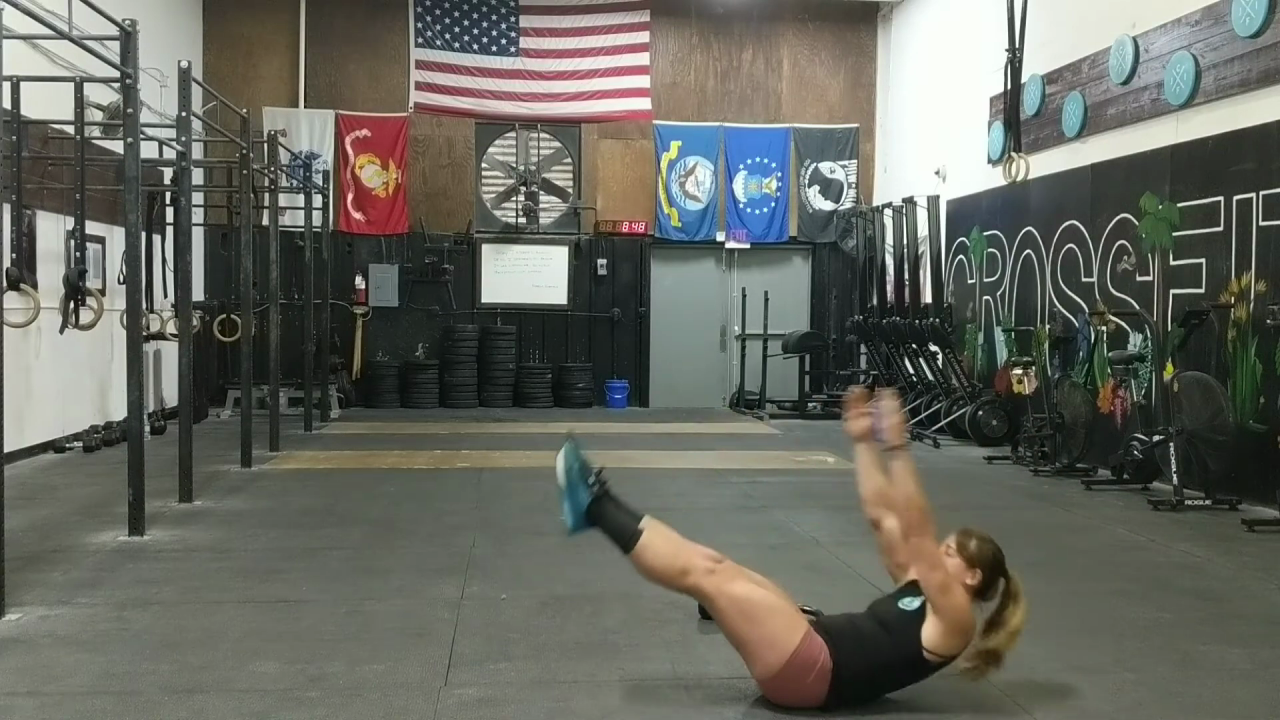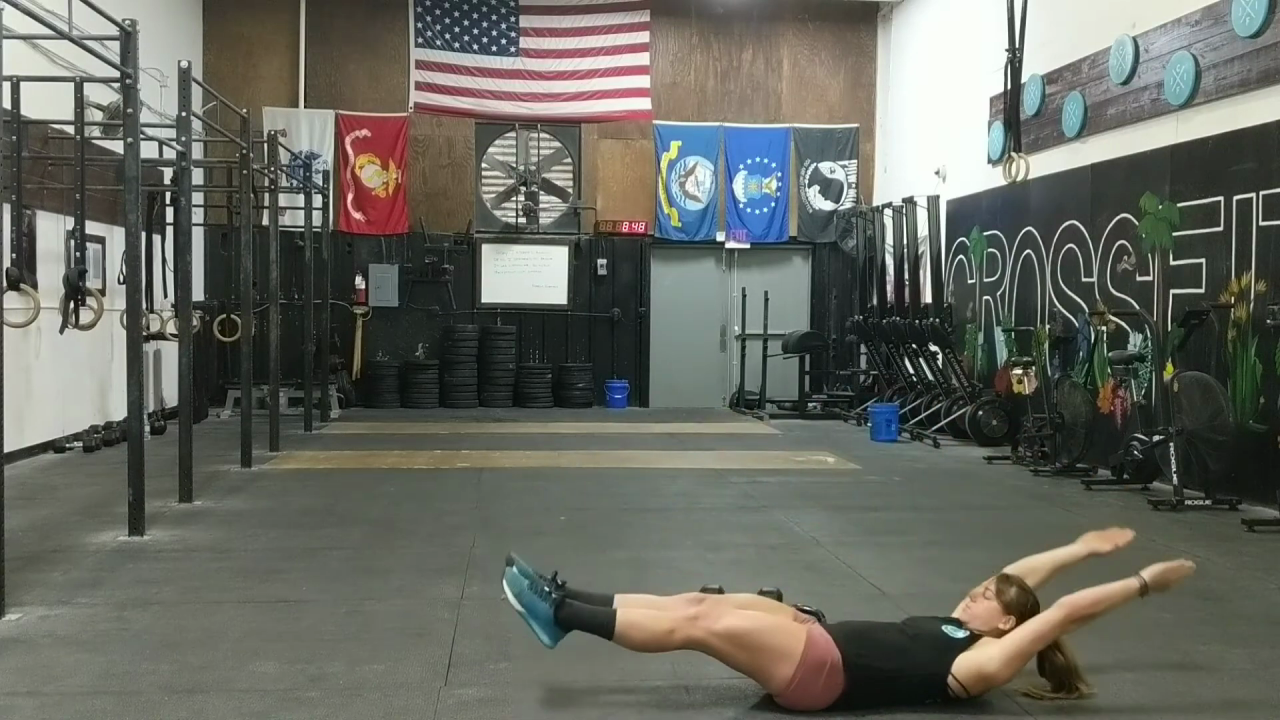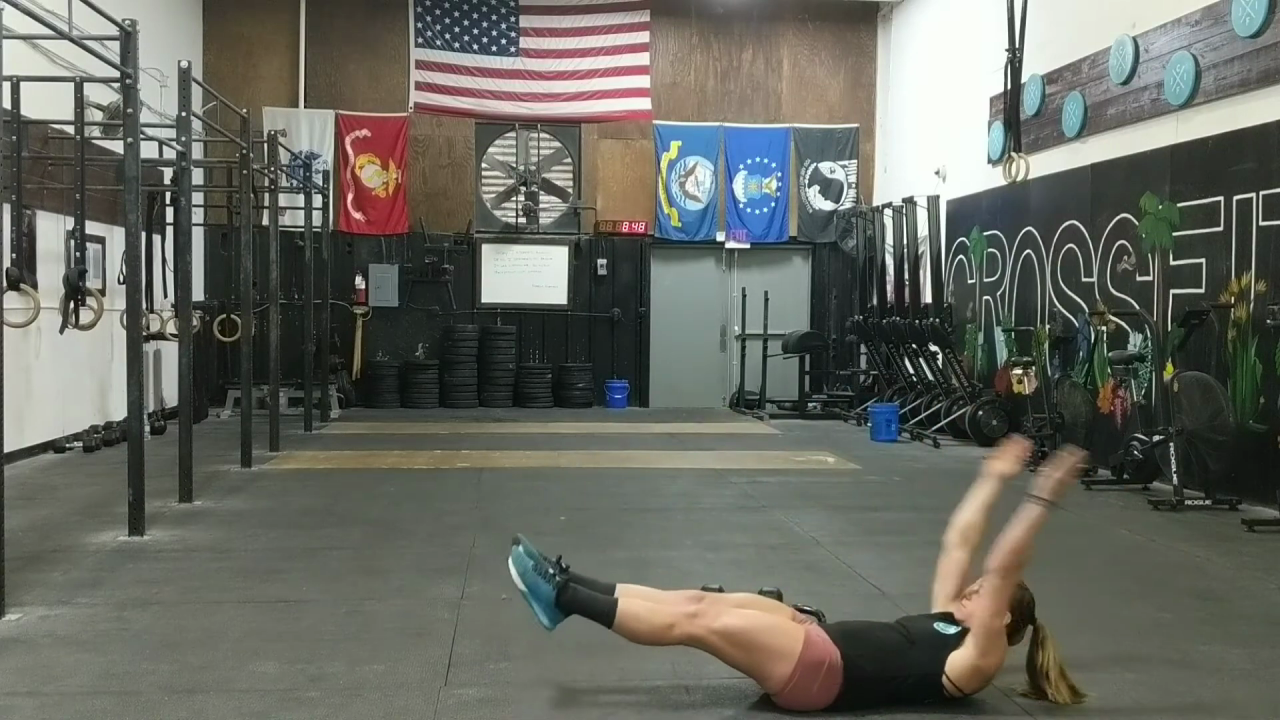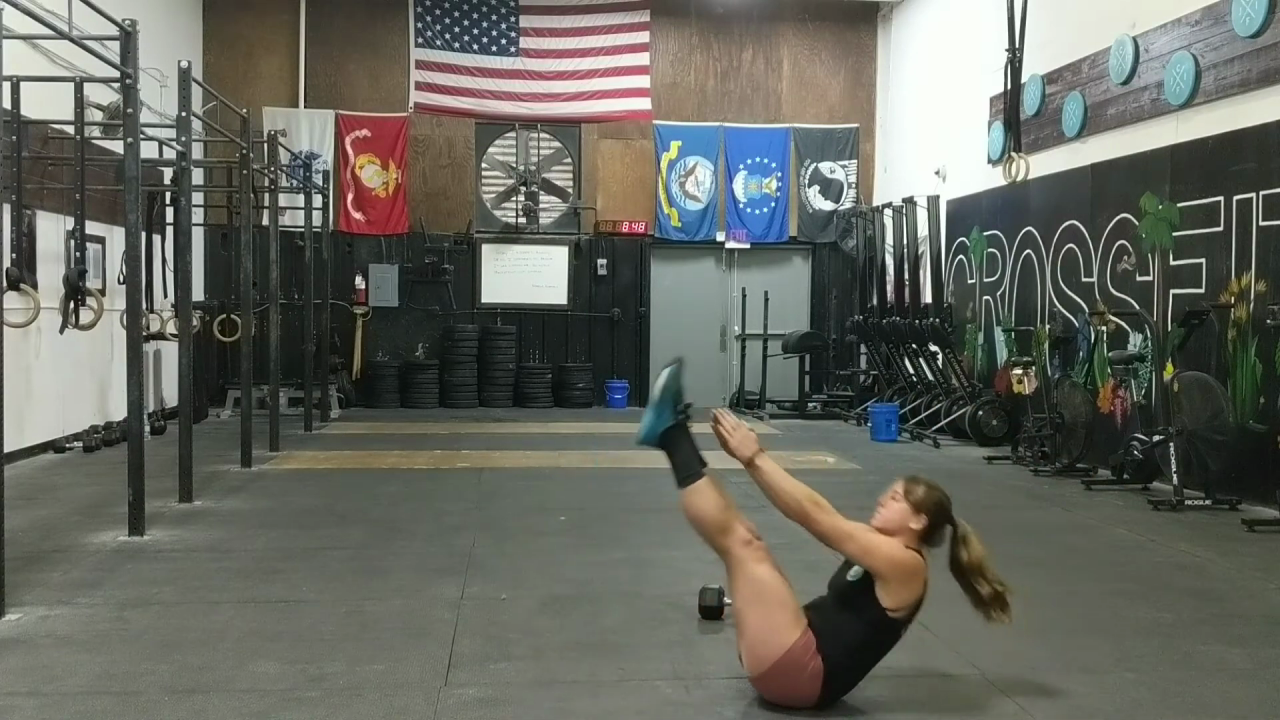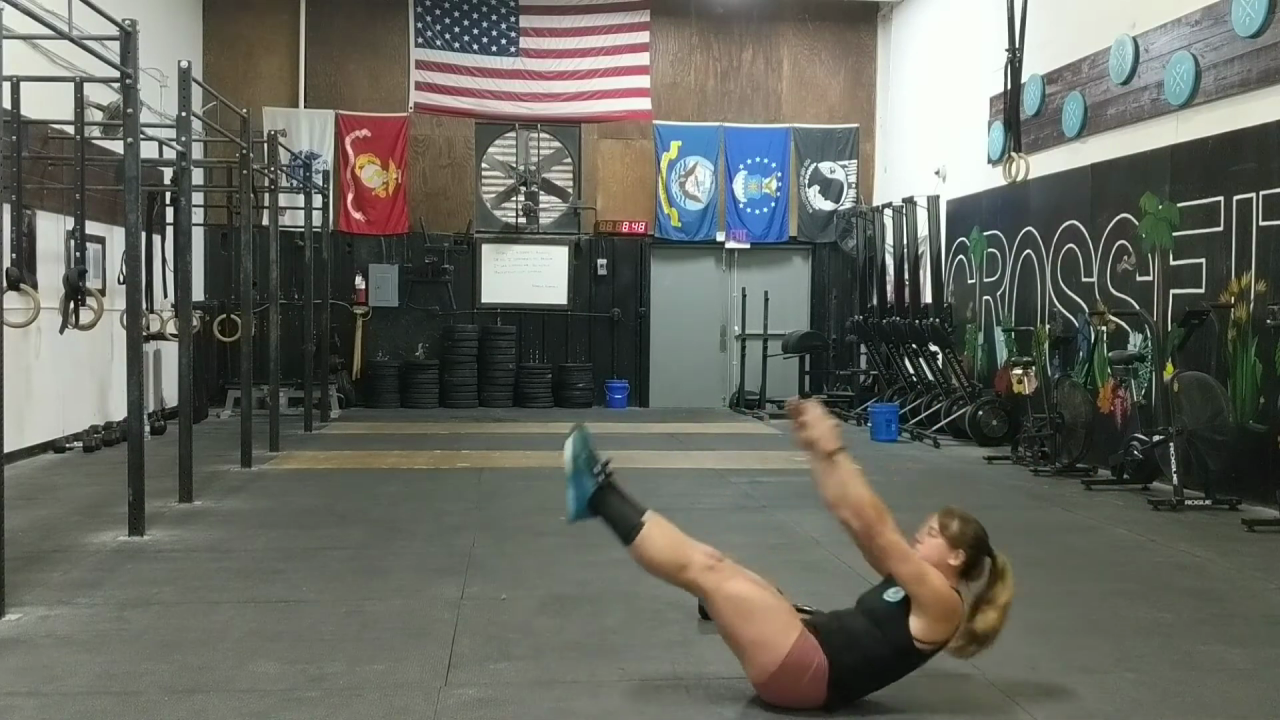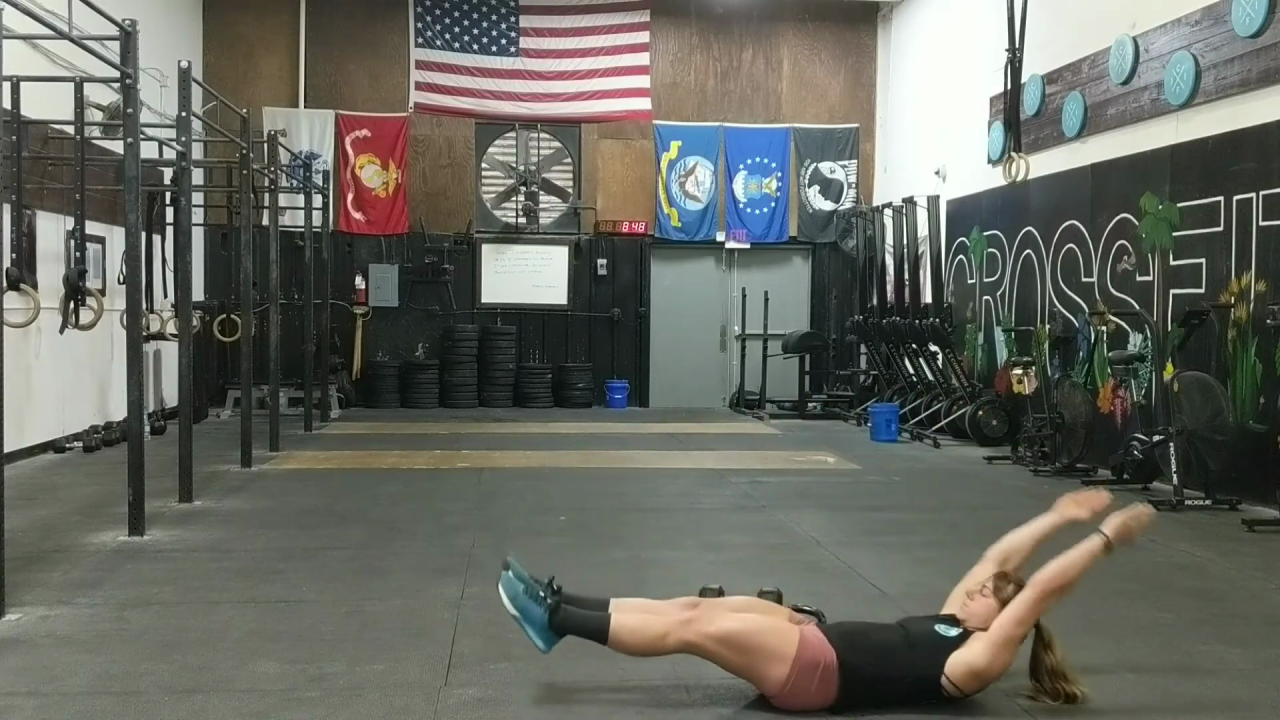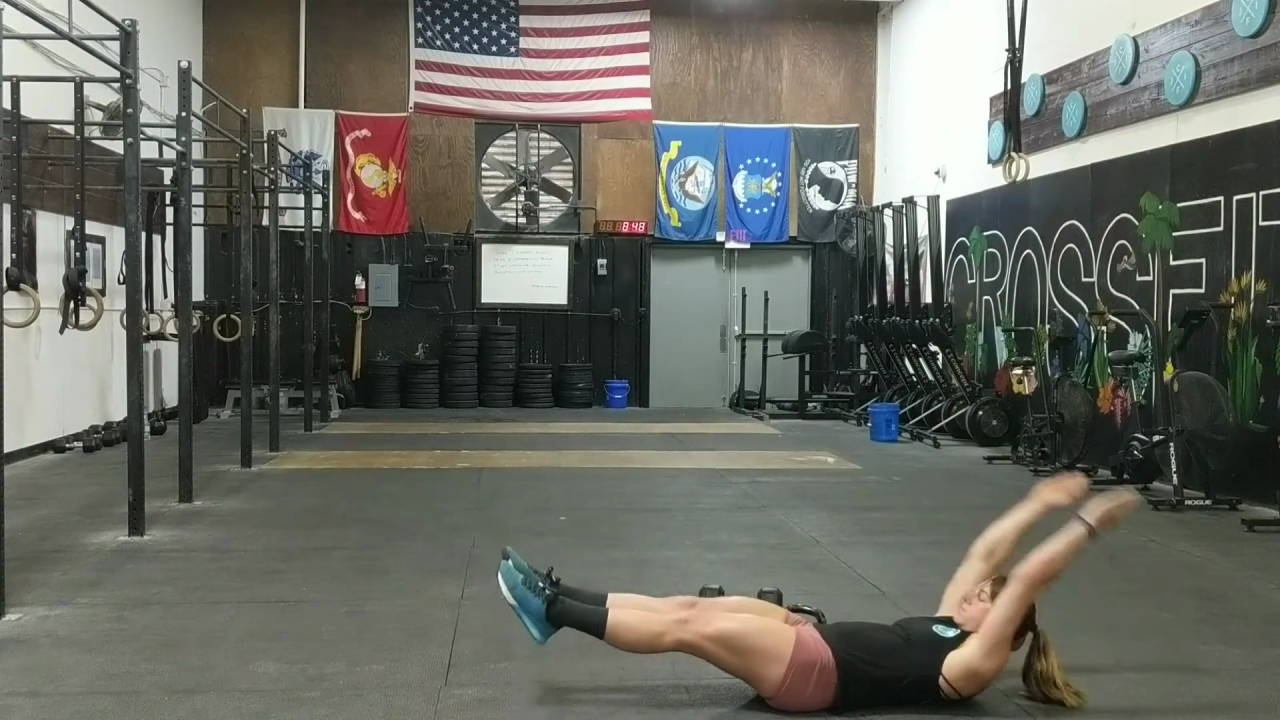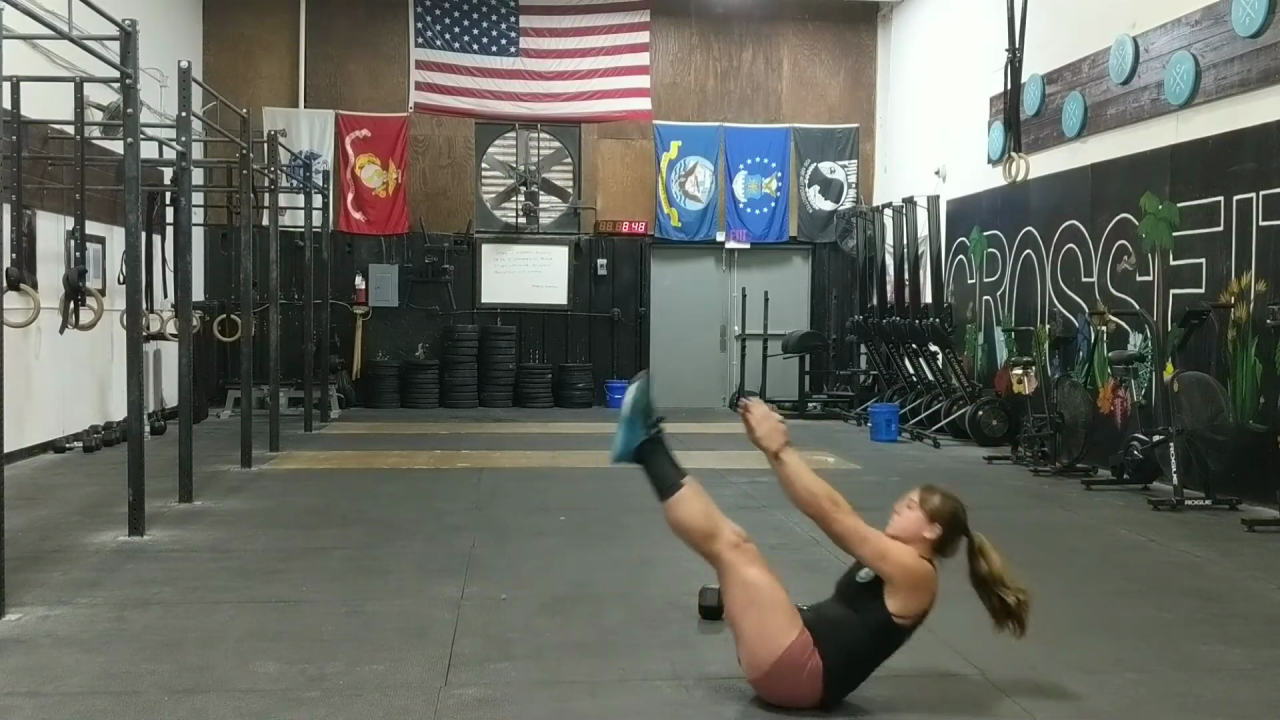
dt=0.4s
person 1, frame 1
left shoulder: (954, 616)
right shoulder: (919, 586)
left elbow: (917, 534)
right elbow: (881, 516)
left wrist: (896, 448)
right wrist: (866, 444)
left hip: (809, 674)
right hip: (808, 654)
left knee: (703, 574)
right knee: (710, 562)
left ankle: (598, 507)
right ankle: (599, 507)
person 1, frame 2
left shoulder: (988, 664)
right shoulder: (966, 632)
left elbow: (1062, 613)
right elbow: (1013, 575)
left wrist: (1142, 582)
right wrist: (1082, 547)
left hip: (821, 672)
right hip: (820, 642)
left knee: (696, 621)
right knee: (699, 604)
left ankle: (566, 613)
right ankle: (566, 604)
person 1, frame 3
left shoulder: (977, 662)
right shoulder: (944, 622)
left elbow: (1002, 577)
right elbow: (957, 546)
left wrist: (1039, 502)
right wrist: (993, 478)
left hip: (817, 674)
right hip: (811, 641)
left knee: (689, 618)
right knee: (694, 602)
left ankle: (564, 595)
right ankle: (566, 585)
person 1, frame 4
left shoulder: (901, 563)
right shoulder: (881, 550)
left elbow: (818, 516)
right elbow: (823, 518)
left wrist: (753, 458)
right wrist: (753, 458)
left hip: (798, 674)
right hip: (790, 665)
left knee: (742, 544)
right knee: (741, 540)
left ankle: (674, 433)
person 1, frame 5
left shoulder: (941, 602)
right shoulder: (911, 578)
left elbow: (875, 527)
right elbow: (850, 516)
left wrist: (835, 451)
right wrist: (817, 452)
left hip: (806, 675)
right hip: (805, 654)
left knee: (705, 569)
right knee: (709, 562)
left ankle: (601, 494)
right ankle: (601, 494)
person 1, frame 6
left shoulder: (978, 661)
right shoulder: (955, 624)
left elbow: (1036, 593)
right elbow: (999, 558)
left wrist: (1105, 537)
right wrist: (1061, 515)
left hip: (819, 671)
right hip: (820, 642)
left knee: (689, 626)
right knee: (694, 608)
left ankle: (559, 617)
right ankle: (561, 607)
person 1, frame 7
left shoulder: (977, 663)
right shoulder: (948, 629)
left elbow: (1023, 586)
right elbow: (982, 557)
left wrist: (1085, 525)
right wrist: (1038, 503)
left hip: (814, 674)
right hip: (810, 640)
left knee: (684, 628)
right knee: (687, 607)
left ankle: (556, 609)
right ankle: (558, 599)
person 1, frame 8
left shoulder: (913, 572)
right shoulder: (891, 557)
left elbow: (833, 514)
right elbow: (829, 515)
left wrist: (777, 450)
right wrist: (771, 446)
left hip: (800, 675)
right hip: (799, 660)
left knee: (731, 547)
right knee: (732, 544)
left ankle: (647, 447)
right ankle: (646, 447)
